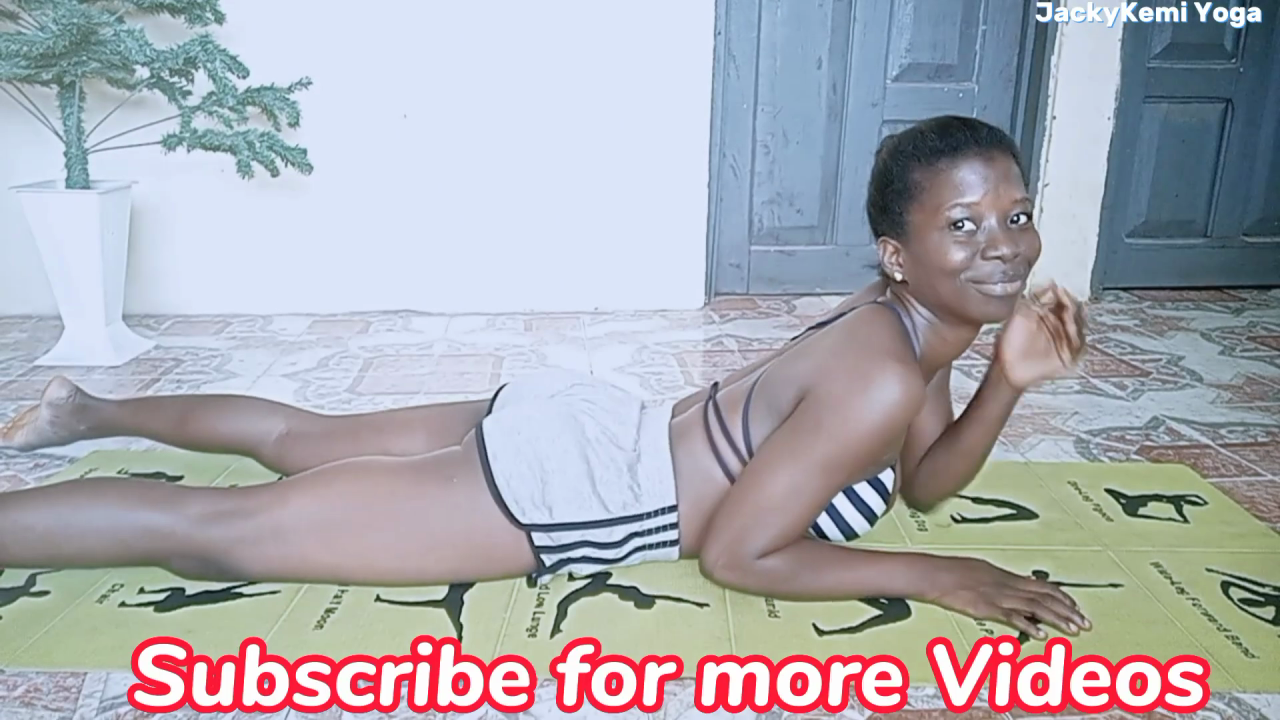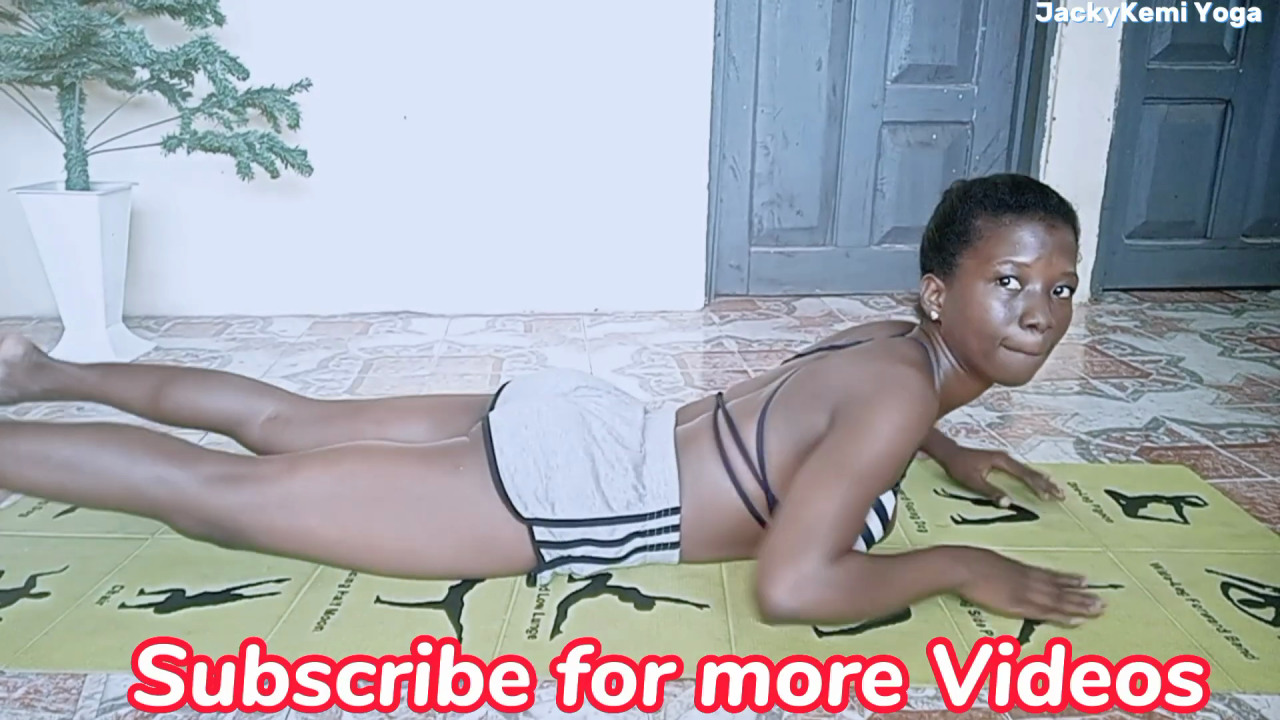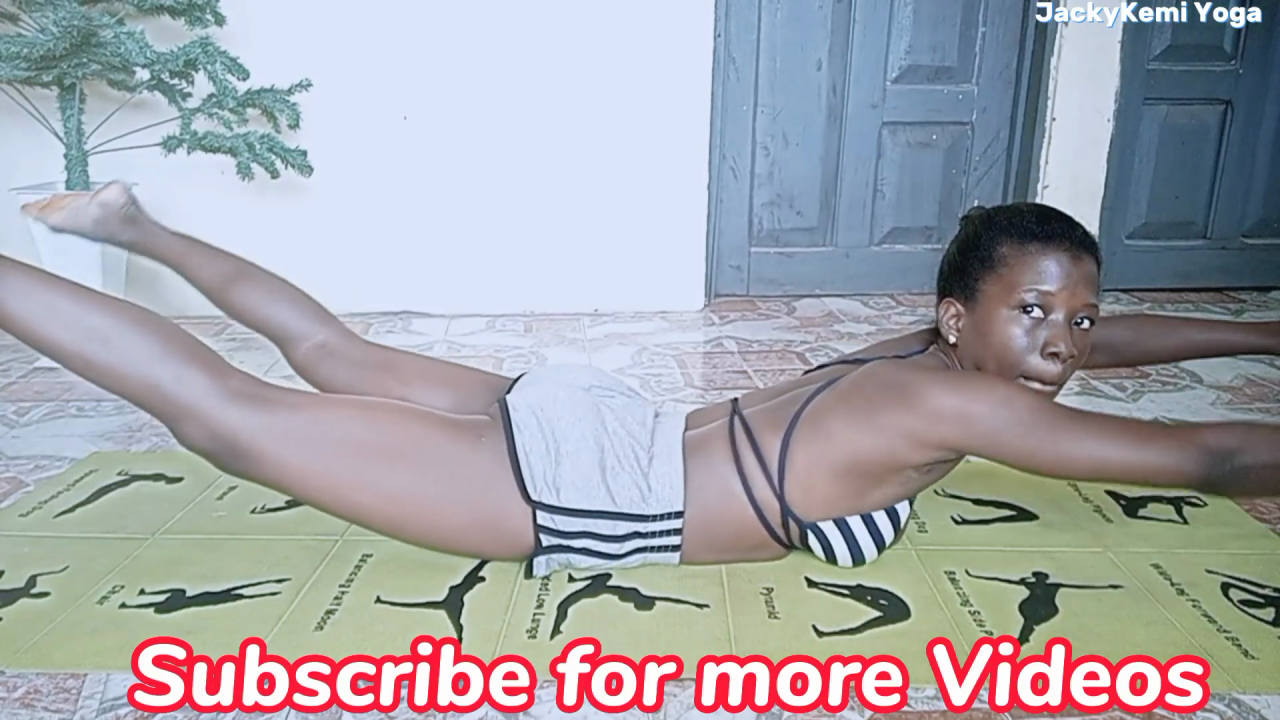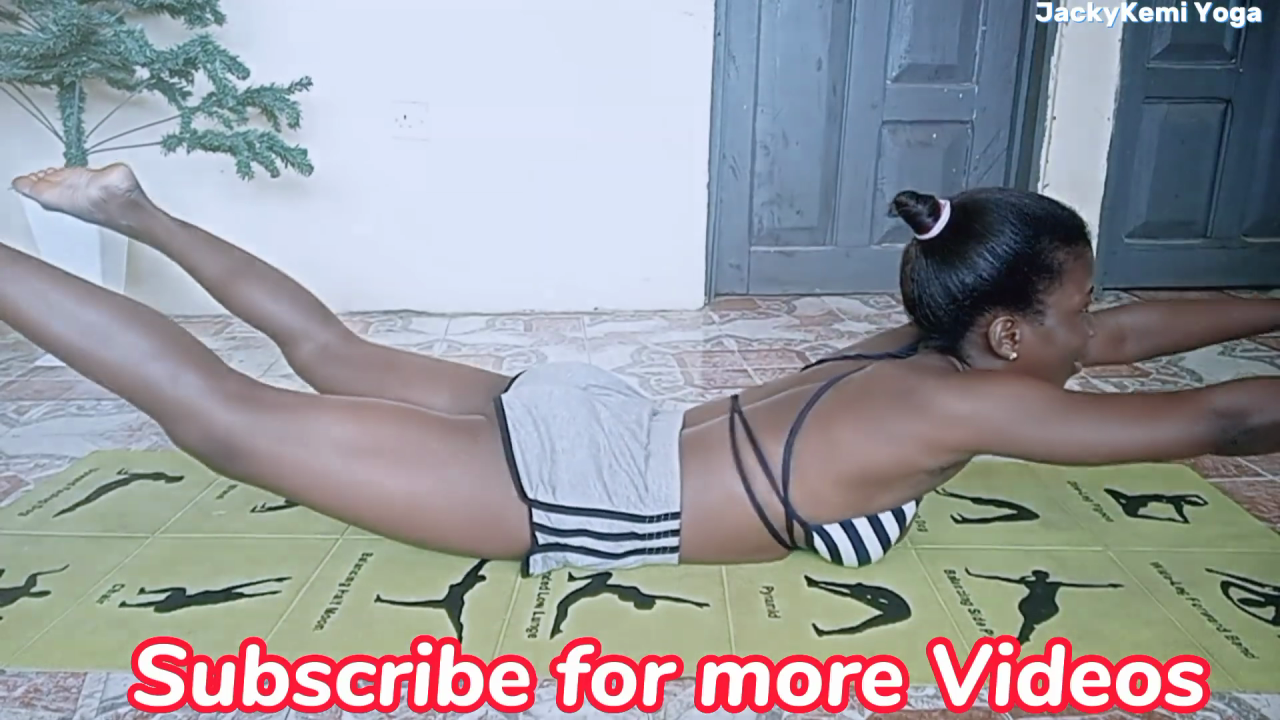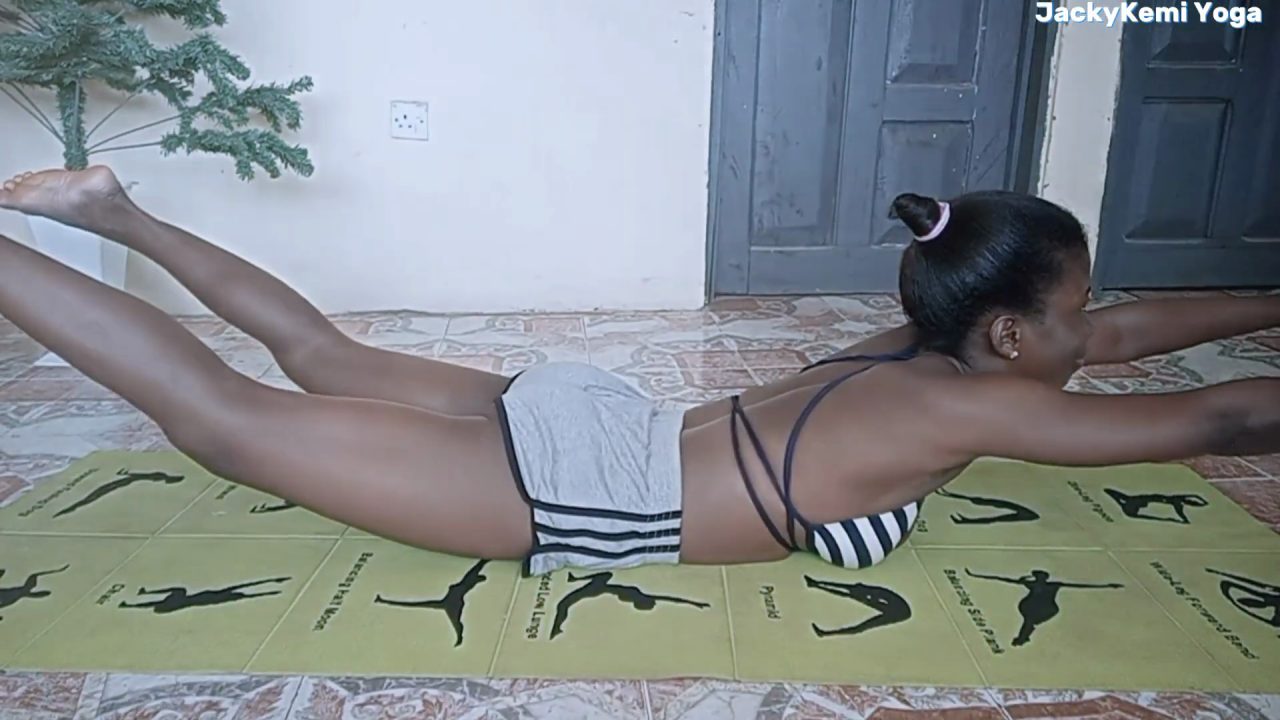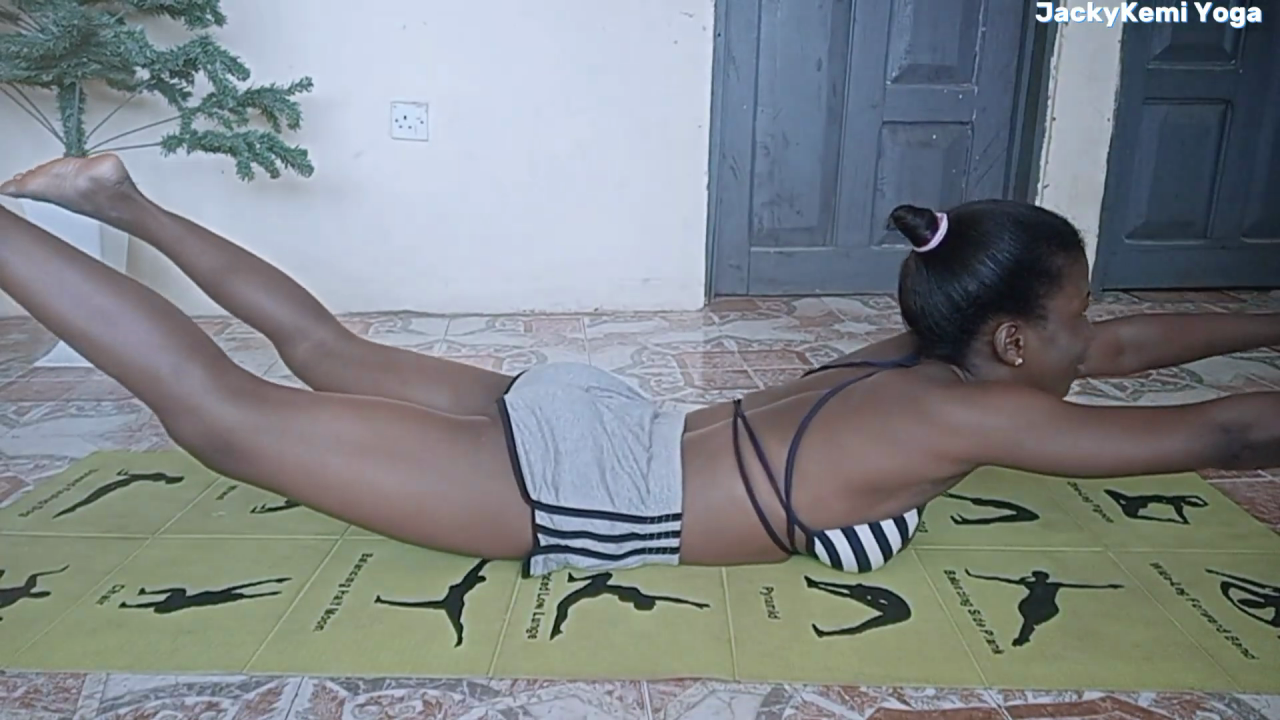
dt=0.7s
person 1, frame 1
left shoulder: (908, 315)
right shoulder: (880, 380)
left elbow: (925, 481)
right elbow: (740, 556)
left wrist: (1010, 381)
right wrist: (934, 576)
left hip: (576, 432)
right hip: (558, 494)
left knee: (301, 441)
right knee: (211, 532)
left ankle: (94, 412)
person 1, frame 2
left shoulder: (898, 344)
right shoulder: (898, 390)
right elbow: (792, 590)
left wrist: (940, 451)
right wrist: (961, 570)
left hip: (573, 430)
right hip: (560, 493)
left knee: (286, 425)
right knee: (216, 495)
person 1, frame 3
left shoulder: (940, 352)
right shoulder: (956, 403)
left elbow: (1091, 336)
left hip: (587, 435)
right hip: (575, 493)
left knee: (337, 359)
right knee: (237, 420)
left ankle: (135, 225)
person 1, frame 4
left shoulder: (924, 344)
right shoulder: (970, 404)
left elbow: (1121, 335)
left hip: (584, 430)
right hip: (575, 495)
left knee: (331, 357)
right knee: (231, 422)
left ankle: (130, 207)
person 1, frame 5
left shoulder: (922, 345)
right shoulder: (974, 404)
left elbow: (1119, 333)
left hip: (584, 424)
right hip: (577, 490)
left knee: (321, 357)
right knee: (228, 421)
left ankle: (113, 211)
person 1, frame 6
left shoulder: (924, 350)
right shoulder: (979, 413)
left elbow: (1125, 344)
left hip: (584, 423)
right hip: (577, 494)
left knee: (327, 354)
right knee: (229, 417)
left ankle: (119, 201)
